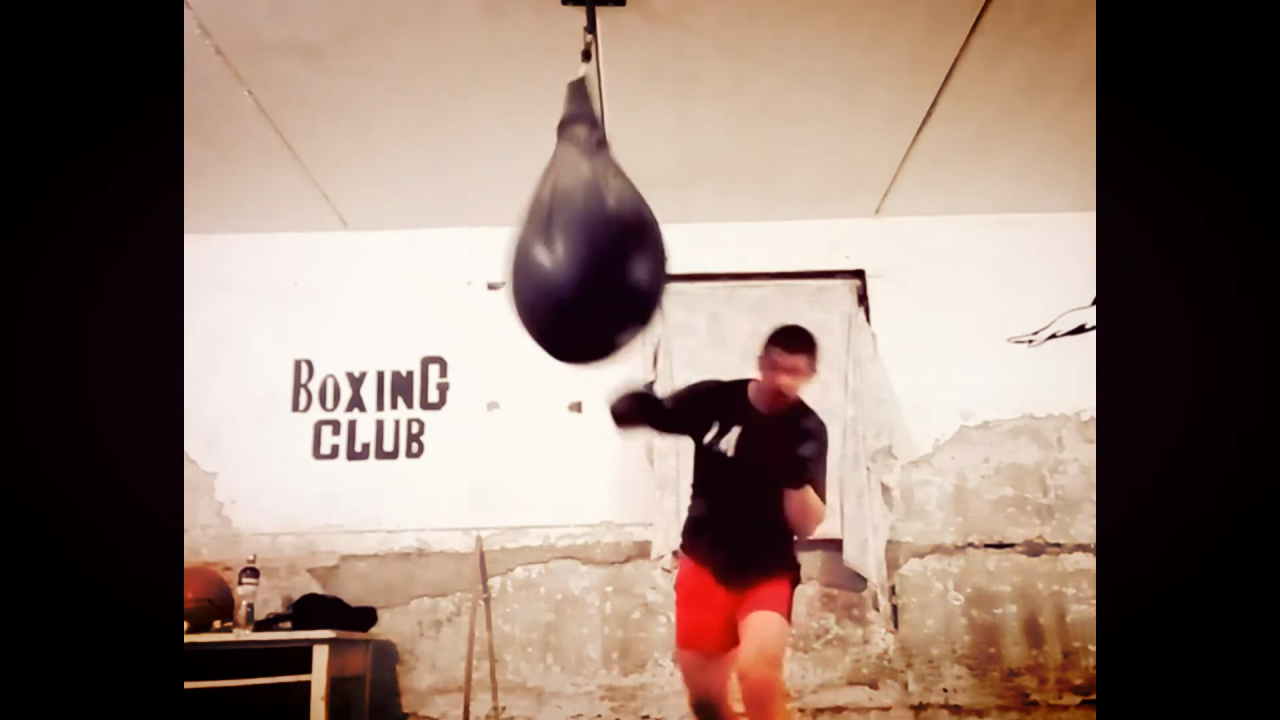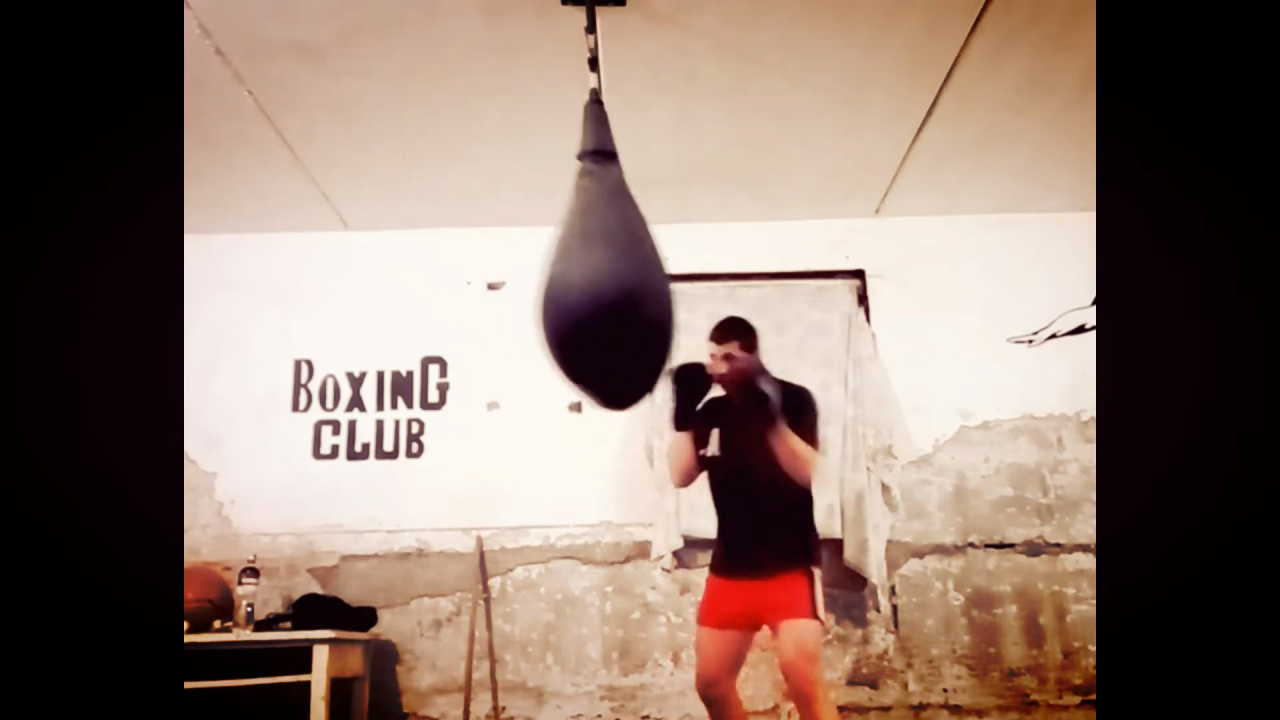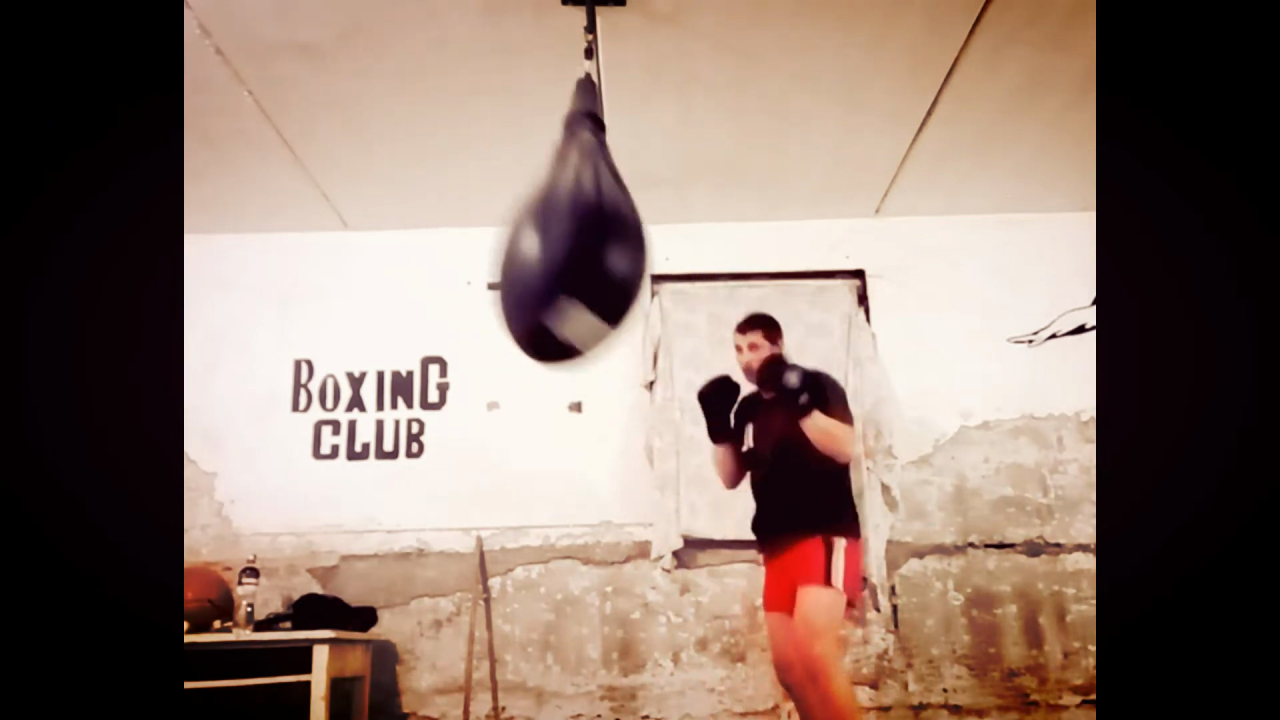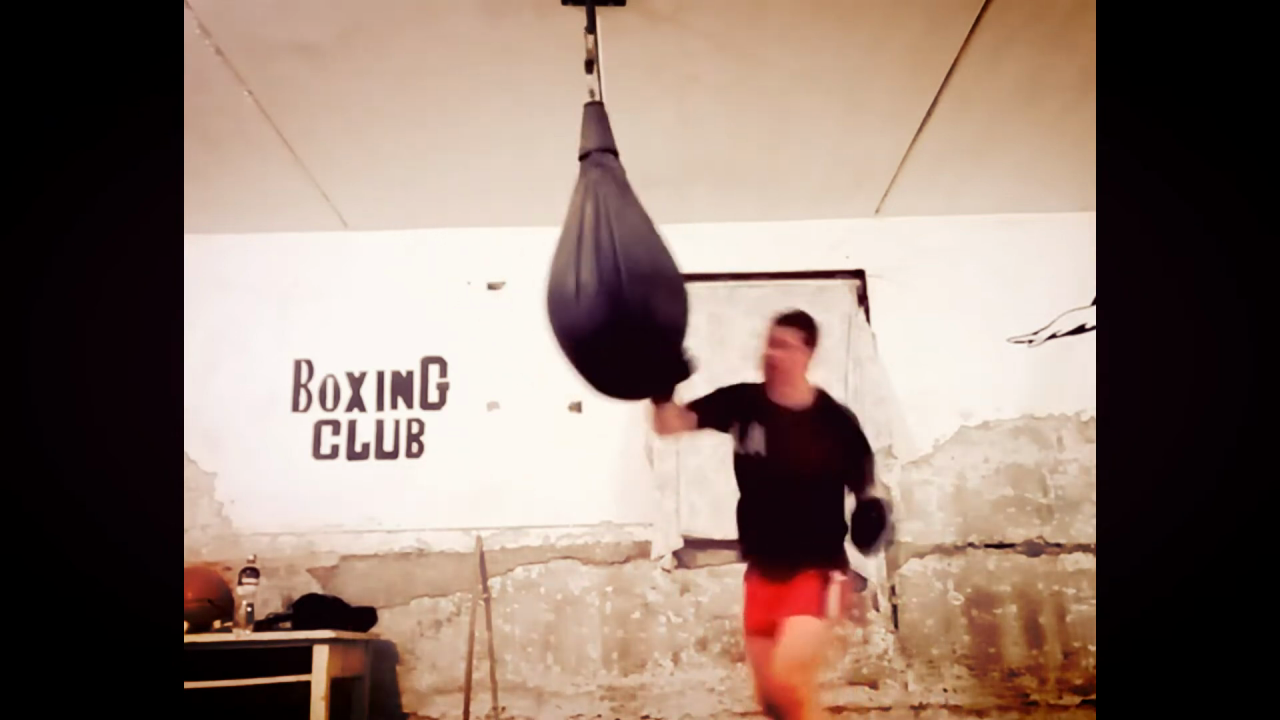
dt=1s
person 1, frame 1
left shoulder: (805, 429)
right shoulder: (714, 399)
left elbow: (806, 525)
right elbow: (646, 412)
left wrist: (798, 474)
right wrist: (634, 411)
left hip: (767, 575)
right hip: (704, 570)
left knee: (758, 677)
person 1, frame 2
left shoulder: (792, 398)
right shoulder: (711, 411)
left elbow: (806, 472)
right elbow: (680, 476)
left wrist: (772, 417)
right wrist: (684, 415)
left hip: (789, 564)
right hip: (730, 567)
left knee: (803, 677)
right knee: (711, 682)
person 1, frame 3
left shoulder: (816, 385)
right shoulder: (748, 407)
left elbow: (844, 448)
right elbow: (730, 477)
left wrist: (799, 402)
right wrist: (718, 425)
left hip: (826, 536)
right hip: (780, 545)
left knee: (814, 651)
right knee: (788, 668)
person 1, frame 4
left shoulder: (837, 421)
right shoulder: (742, 401)
left elbow: (864, 483)
right elbow: (669, 424)
right wrist: (663, 394)
left hip: (816, 571)
right hip: (765, 573)
left knee: (790, 684)
